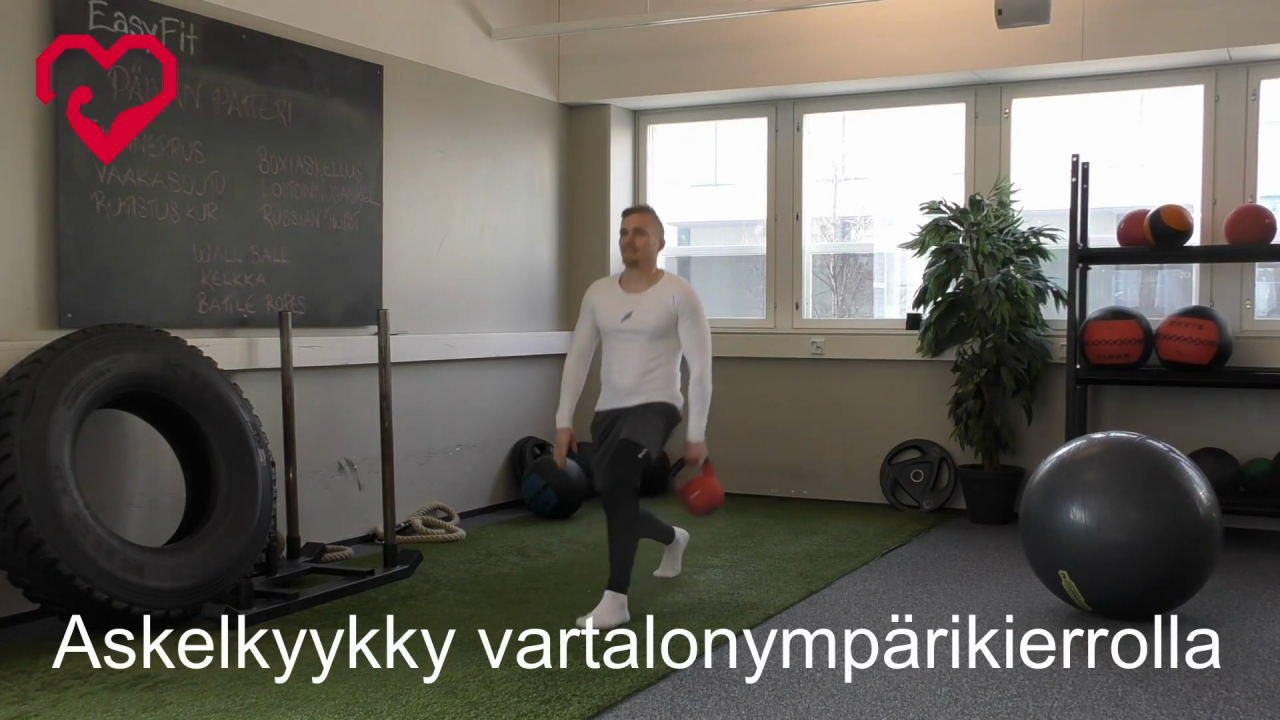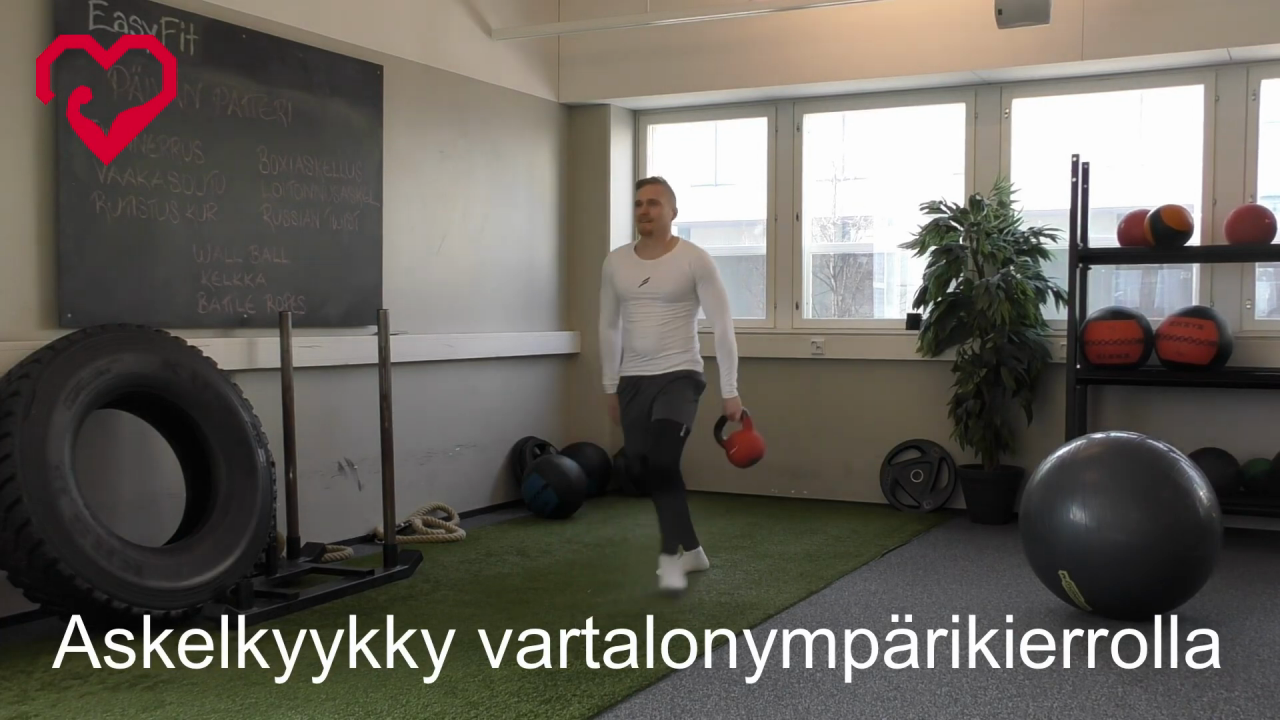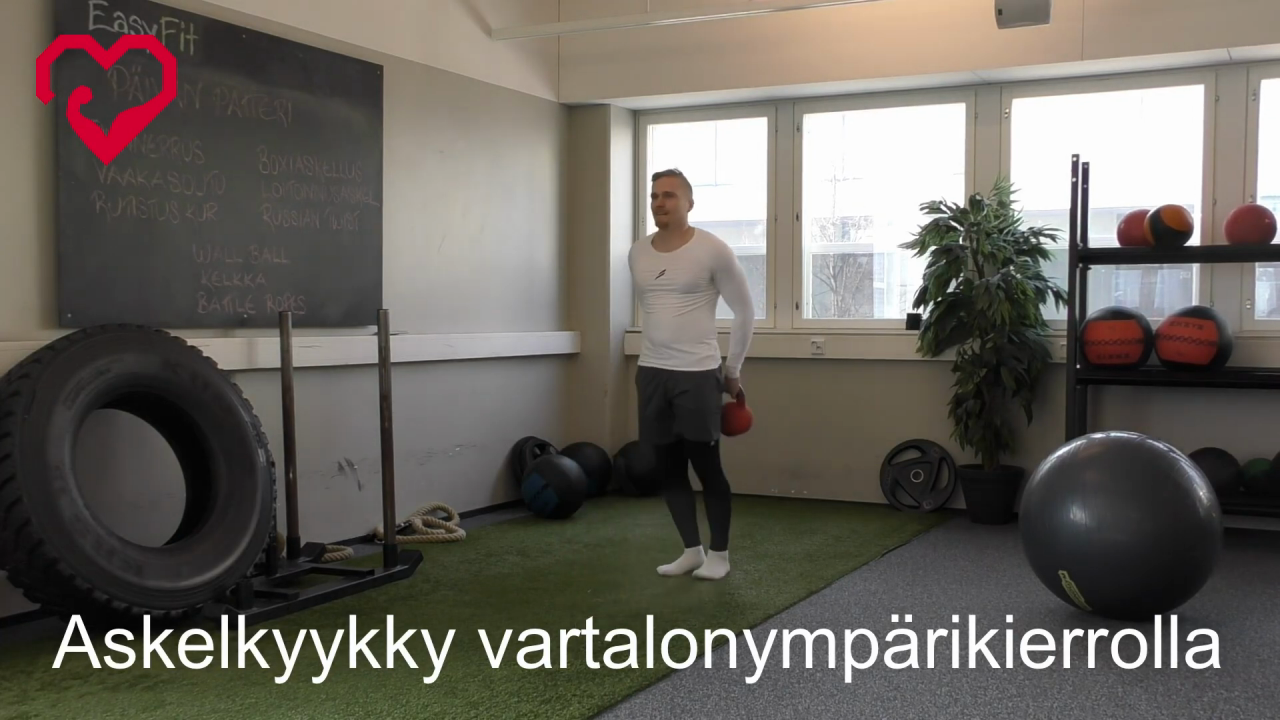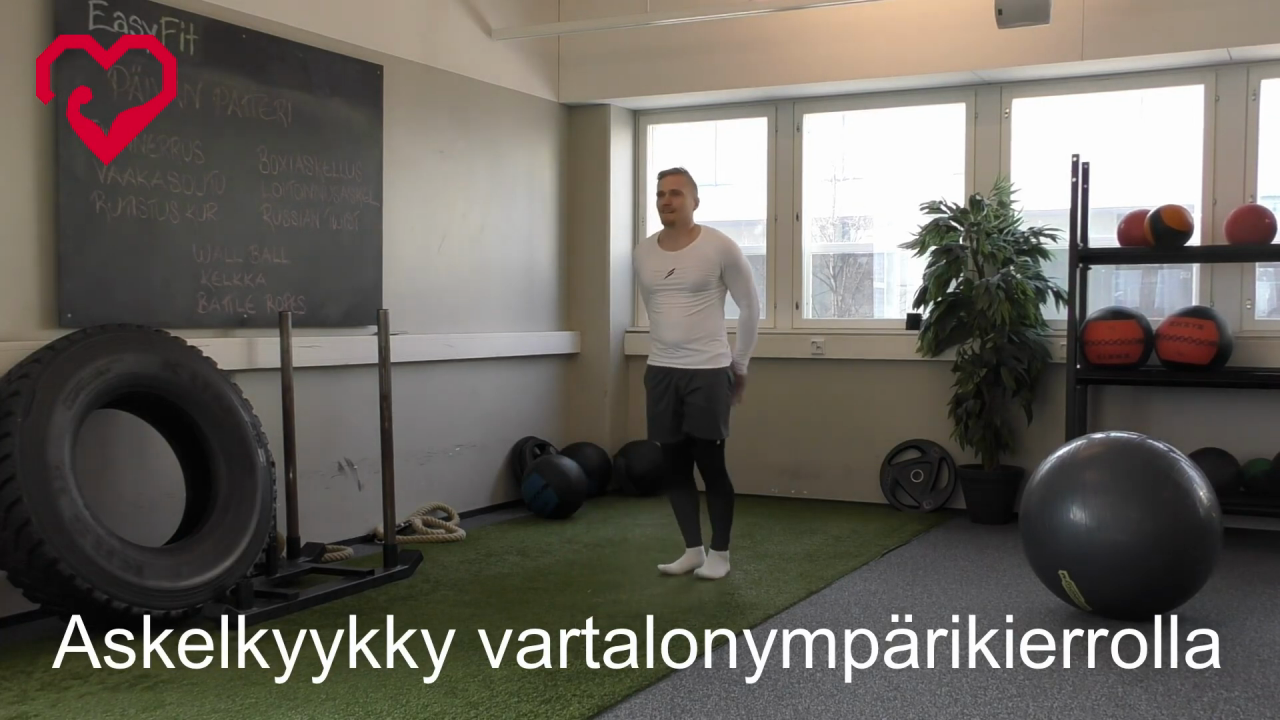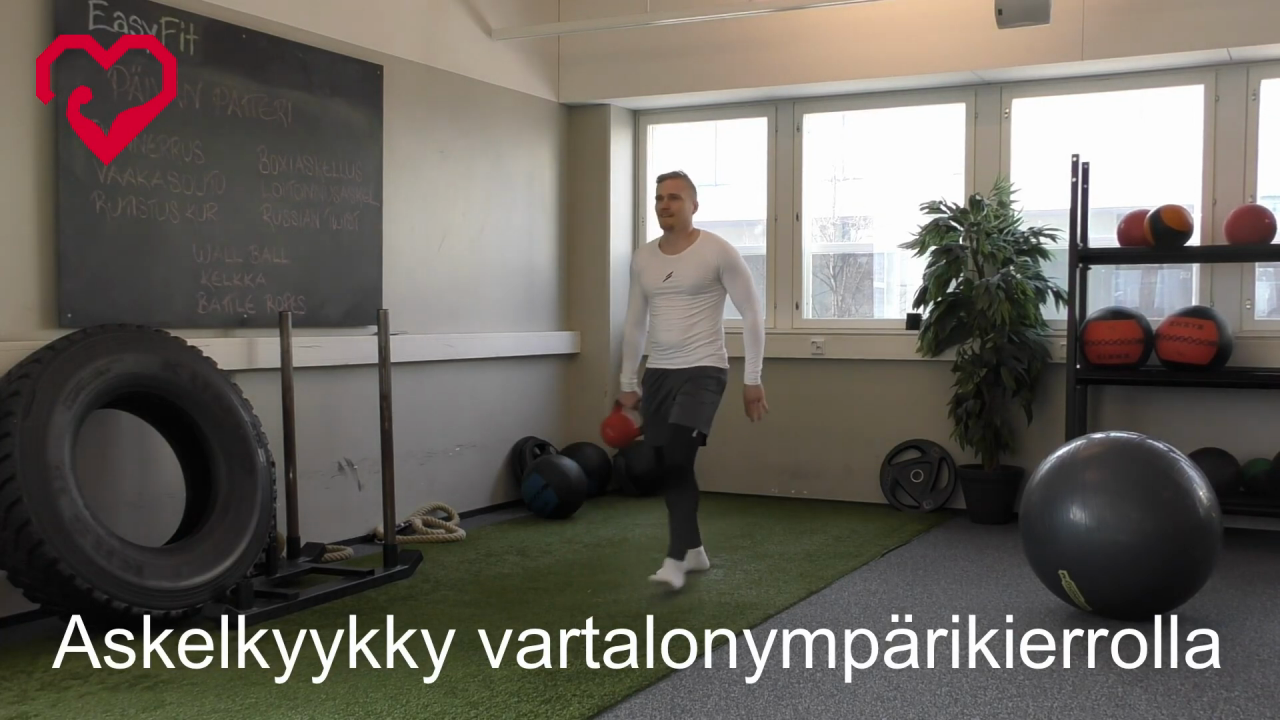
dt=0.3s
person 1, frame 1
left shoulder: (680, 294)
right shoulder: (598, 293)
left elbow: (700, 367)
right elbow: (578, 358)
left wrist: (696, 435)
right wrist: (563, 421)
left hip: (655, 408)
right hip: (609, 412)
left knee: (618, 490)
right knee: (618, 506)
left ankle: (614, 600)
right ankle: (674, 537)
person 1, frame 2
left shoulder: (694, 260)
right shoulder: (616, 262)
left elbow: (722, 327)
right elbow: (609, 326)
left wrist: (730, 391)
right wrist: (611, 385)
left hip: (679, 376)
right hip: (634, 380)
left knee: (663, 466)
right knee: (652, 475)
left ankle: (670, 559)
right ankle: (691, 551)
person 1, frame 3
left shoulder: (712, 250)
right shoulder: (637, 254)
left elbow: (744, 311)
left wrist: (732, 367)
left hip: (698, 374)
right hip: (652, 372)
left knee: (707, 467)
right knee: (668, 467)
left ankle: (718, 553)
right ankle: (692, 550)
person 1, frame 4
left shoulder: (720, 247)
right shoulder: (643, 253)
left elbow: (750, 308)
left wrist: (739, 364)
left hip: (708, 372)
right hip: (661, 372)
left knee: (711, 466)
right knee: (675, 466)
left ankle: (720, 552)
right ankle: (693, 550)
person 1, frame 5
left shoulder: (718, 251)
right shoulder: (643, 257)
left elbow: (752, 314)
right elbow: (635, 322)
left wrist: (753, 379)
right wrist: (628, 381)
left hip: (702, 371)
right hip: (657, 373)
left knee: (678, 465)
right knee: (667, 469)
left ankle: (674, 561)
right ankle: (693, 551)
